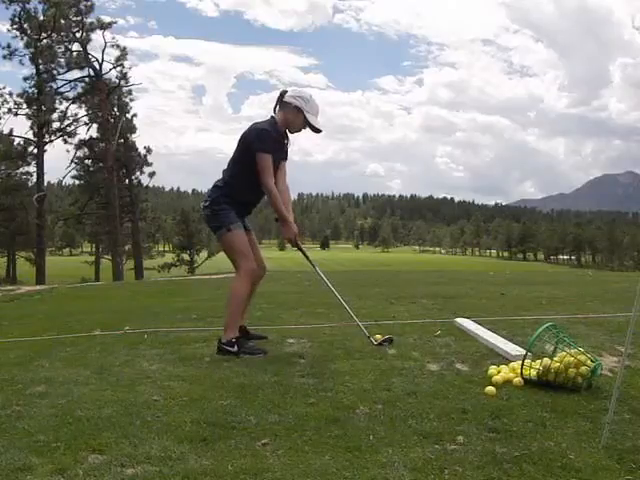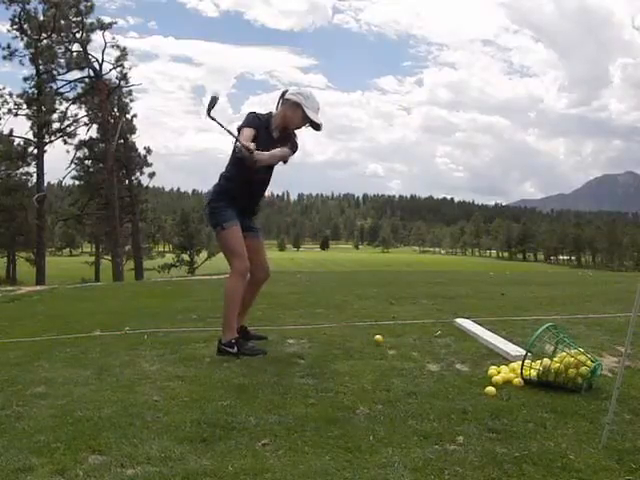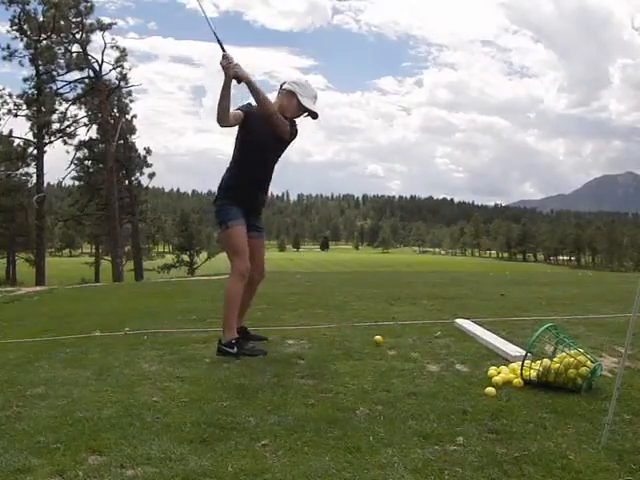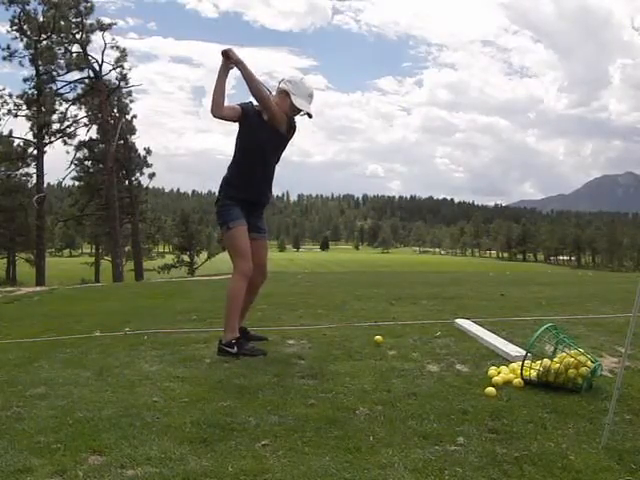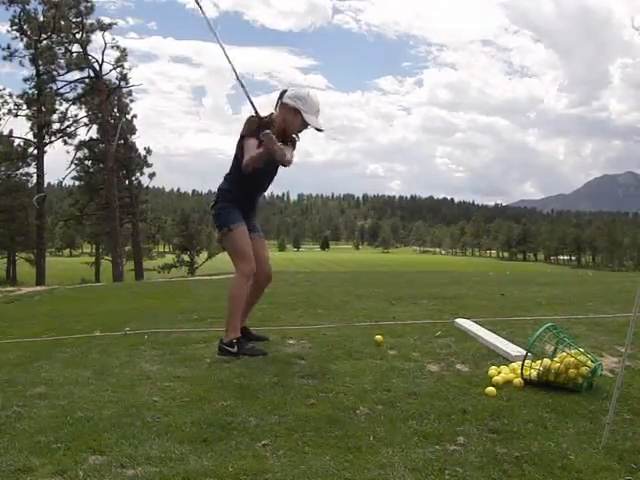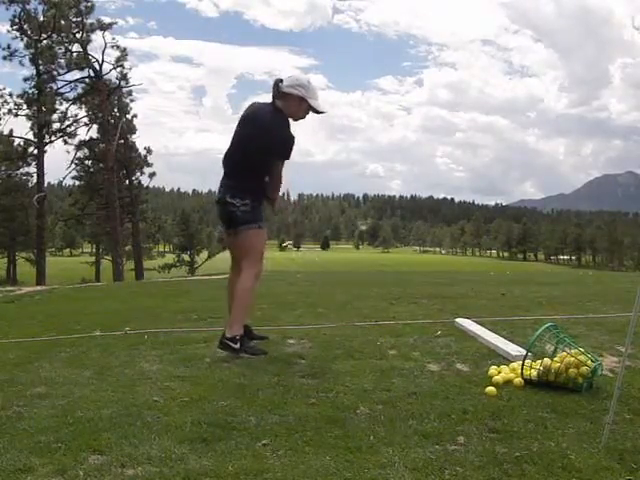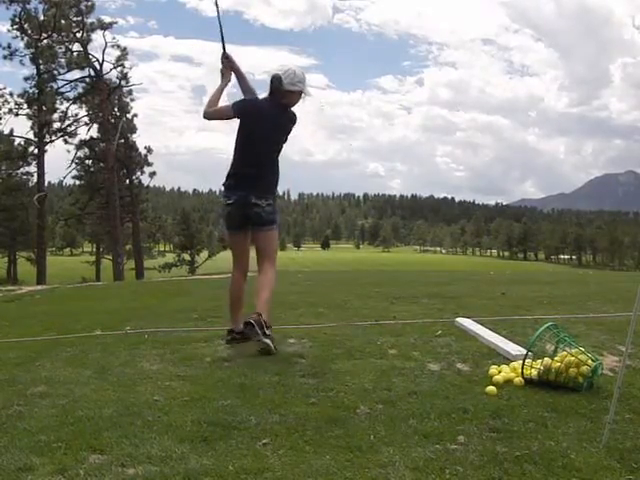
dt=0.7s
person 1, frame 1
left shoulder: (281, 141)
right shoulder: (262, 132)
left elbow: (281, 185)
right elbow: (267, 183)
left wrist: (290, 221)
right wrist: (285, 221)
left hip: (236, 210)
right hip: (221, 205)
left knee: (258, 270)
right knee: (247, 268)
left ankle: (237, 327)
right ankle: (228, 340)
person 1, frame 2
left shoulder: (290, 142)
right shoulder: (255, 120)
left elbow: (275, 156)
right elbow: (242, 143)
left wrist: (260, 157)
right wrist: (246, 149)
left hip: (247, 210)
right hip: (224, 202)
left knee: (261, 271)
right knee: (241, 267)
left ankle: (237, 327)
right ankle: (228, 340)
person 1, frame 3
left shoulder: (289, 131)
right shoulder: (249, 112)
left elbow: (271, 115)
right elbow: (223, 120)
left wrist: (247, 79)
right wrist: (228, 80)
left hip: (254, 207)
right hip: (230, 201)
left knee: (257, 272)
right knee: (242, 267)
left ankle: (237, 327)
right ankle: (228, 340)
person 1, frame 4
left shoulder: (288, 127)
right shoulder: (248, 112)
left elbow: (265, 101)
right elbow: (217, 111)
left wrist: (240, 63)
right wrist: (225, 68)
left hip: (256, 207)
right hip: (232, 201)
left knee: (259, 274)
right knee: (244, 268)
left ankle: (238, 328)
right ankle: (228, 340)
person 1, frame 5
left shoulder: (288, 138)
right shoulder: (256, 124)
left elbow: (286, 159)
right elbow: (247, 164)
left wrist: (278, 151)
right wrist: (264, 152)
left hip: (247, 210)
right hip: (228, 205)
left knee: (264, 274)
right knee: (247, 269)
left ankle: (239, 327)
right ankle: (229, 340)
person 1, frame 6
left shoulder: (255, 110)
right shoulder: (282, 134)
right elbow: (274, 181)
right wrist: (271, 199)
left hip: (227, 196)
right hip: (247, 200)
left knee: (239, 266)
right knee: (252, 267)
left ankle: (237, 326)
right ankle: (232, 336)
person 1, frame 7
left shoulder: (252, 108)
right shoulder: (289, 119)
left elbow: (208, 113)
left wrist: (224, 81)
right wrist: (237, 72)
left hip: (234, 195)
right hip: (262, 199)
left knee: (239, 267)
right knee: (268, 266)
left ankle: (236, 327)
right ankle: (259, 317)
